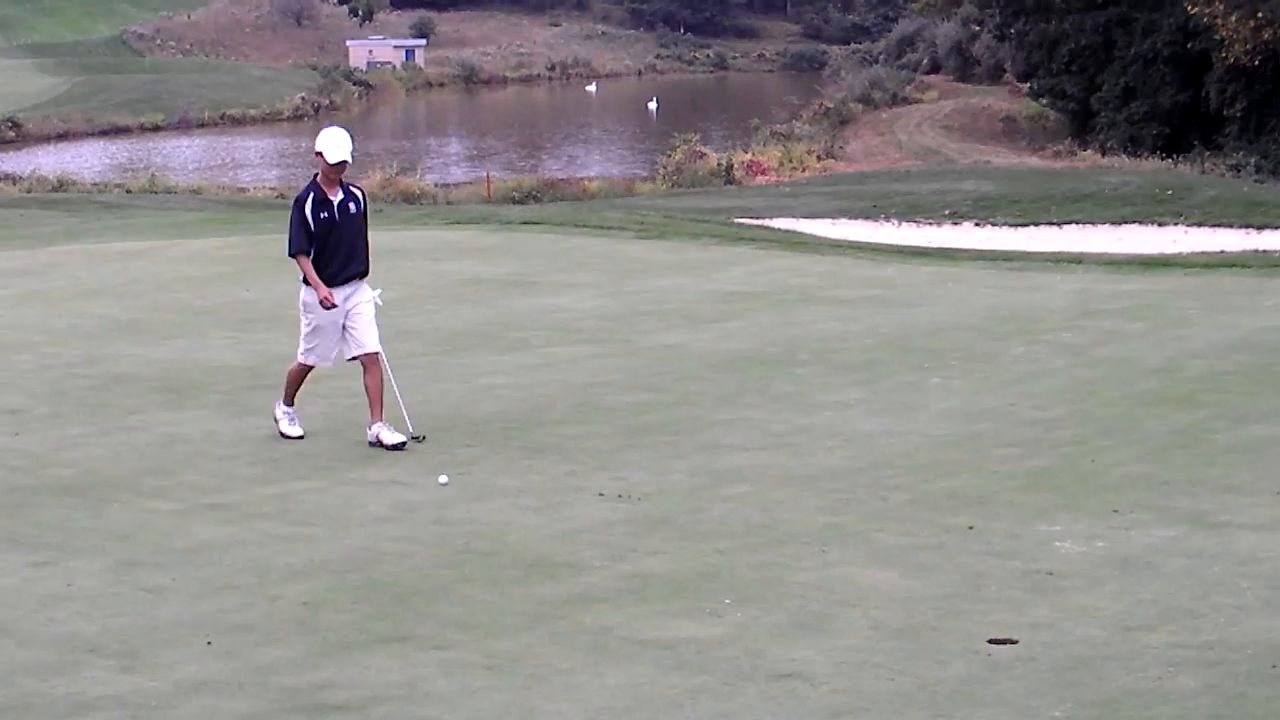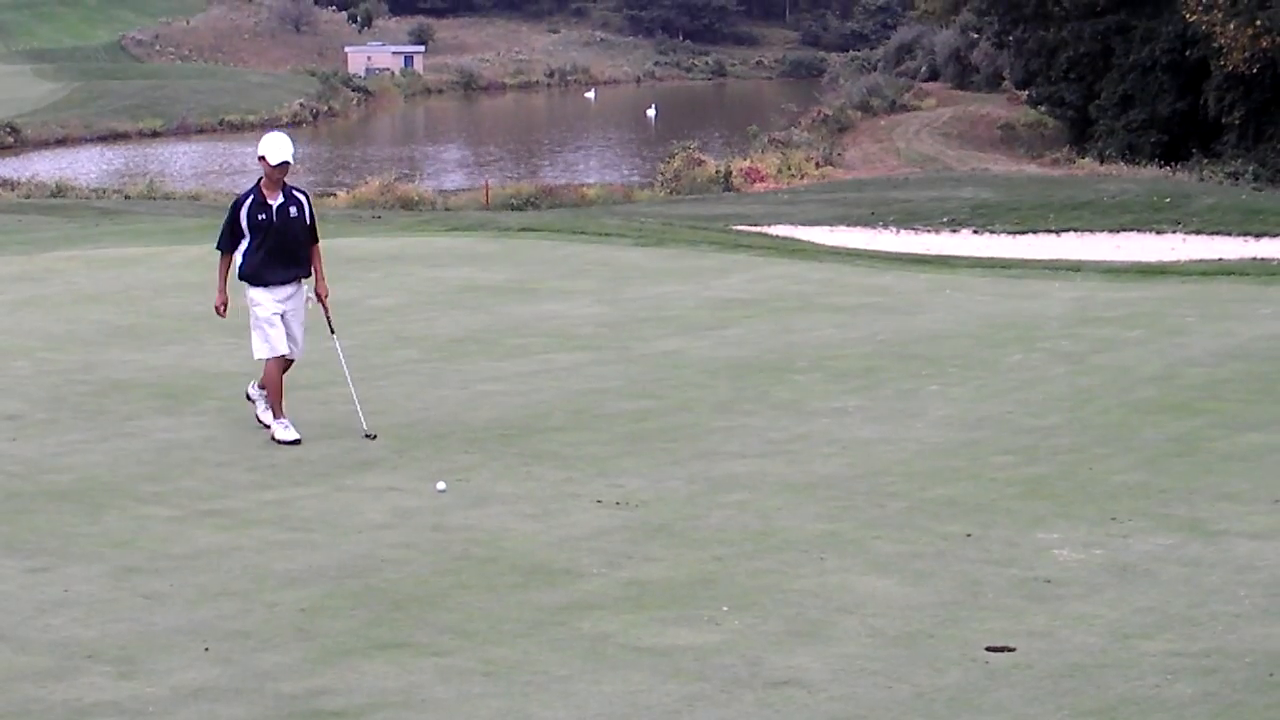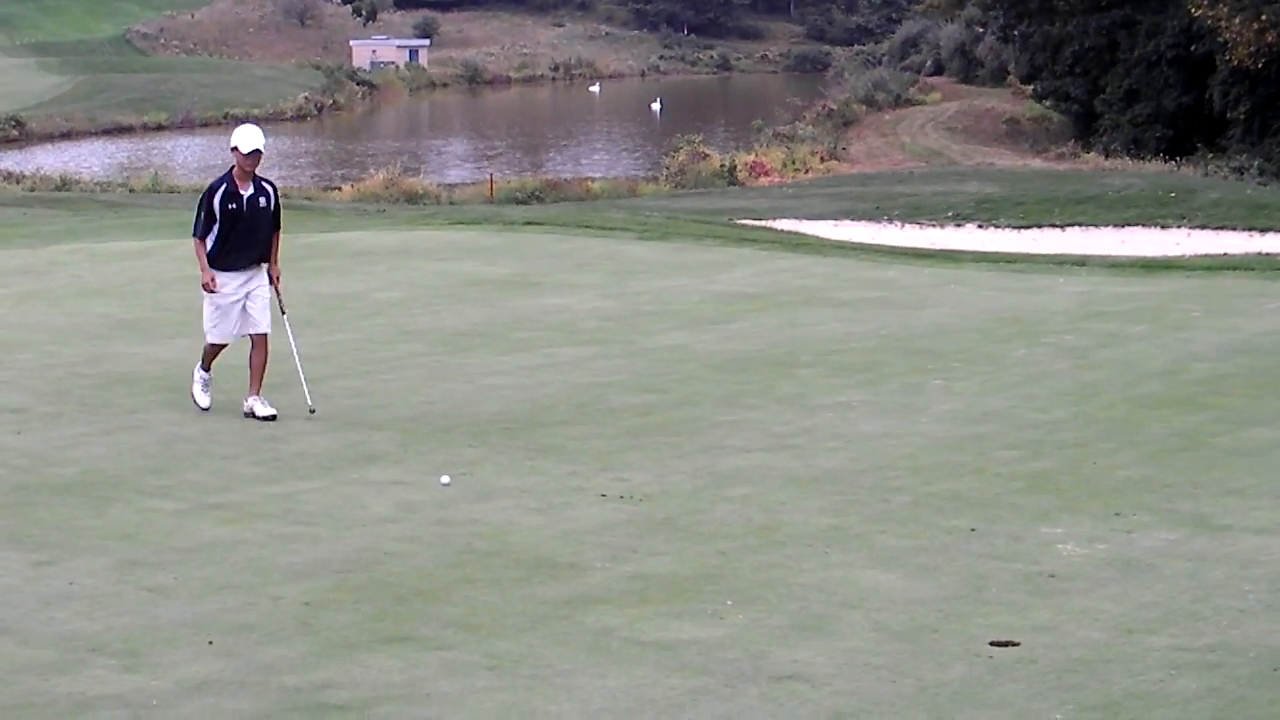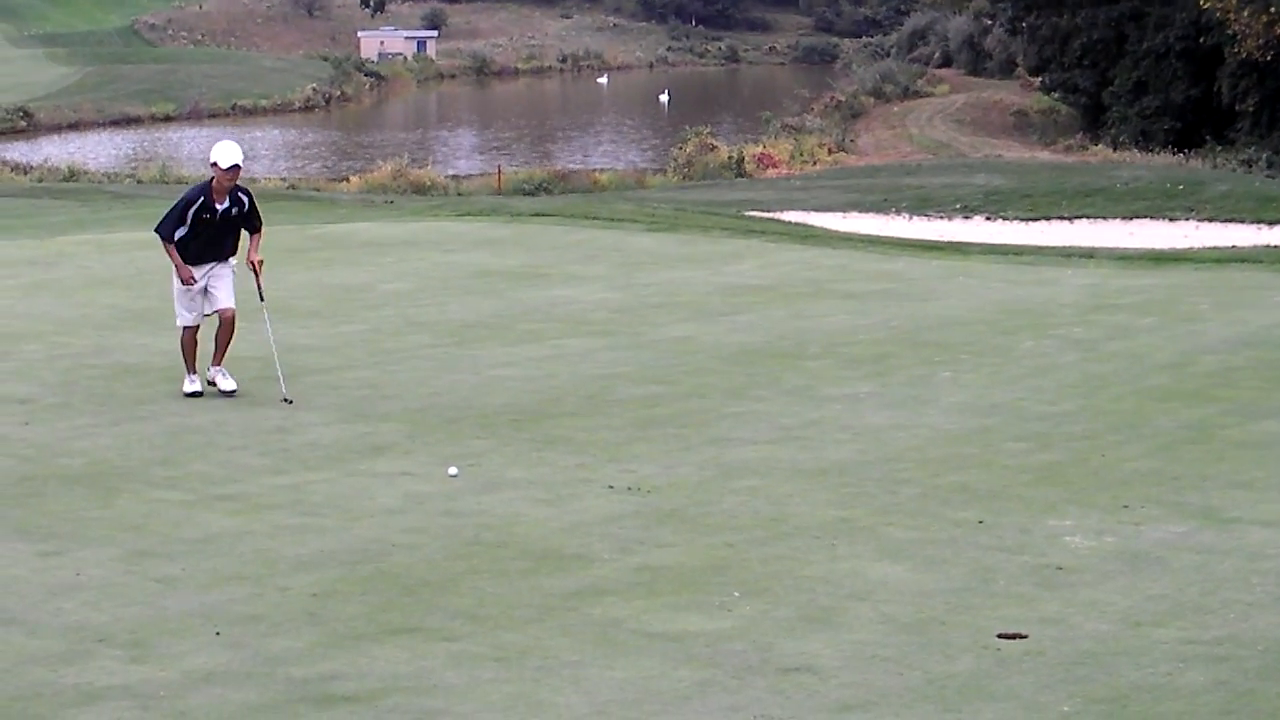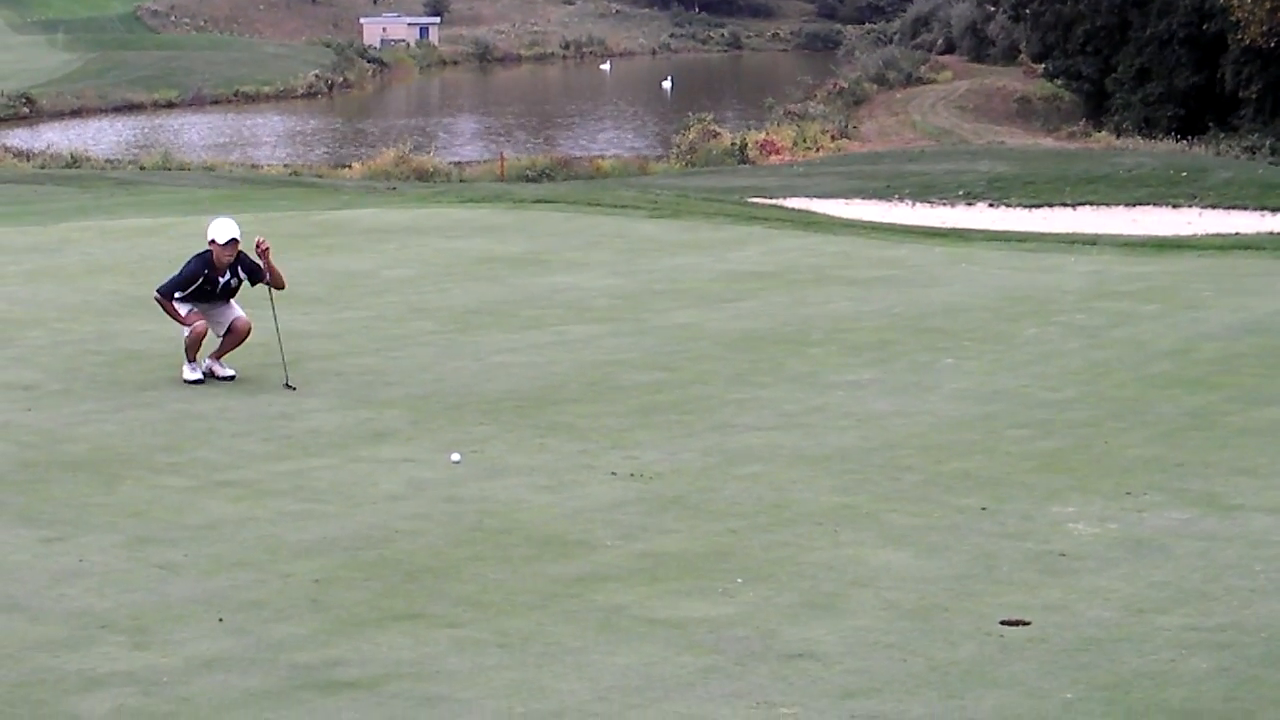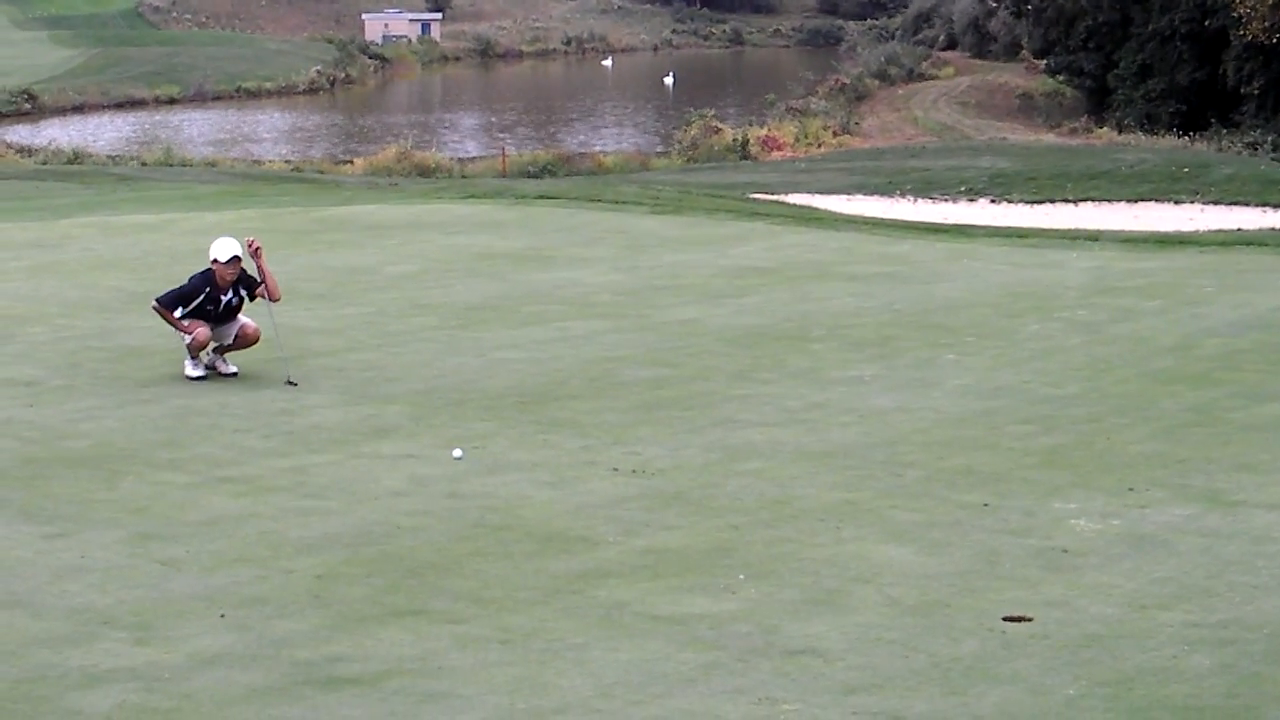
dt=0.5s
person 1, frame 1
left shoulder: (357, 196)
right shoulder: (305, 201)
right elbow: (300, 253)
left wrist: (364, 281)
right wrist: (319, 287)
left hip: (357, 289)
right hip: (323, 294)
left knee: (371, 356)
right knee: (309, 359)
left ankle: (377, 426)
right ankle: (285, 407)
person 1, frame 2
left shoulder: (300, 200)
right shoulder: (244, 204)
left elbow: (311, 242)
right elbow: (227, 250)
left wrist: (320, 280)
right wrist: (221, 291)
left hip: (294, 288)
right hip: (260, 290)
left knee: (289, 355)
right knee: (274, 354)
left ankle: (258, 389)
right ankle: (280, 422)
person 1, frame 3
left shoulder: (268, 190)
right shoulder: (216, 191)
left elbow: (274, 229)
right elbow: (200, 236)
left wrist: (273, 264)
right wrist: (205, 270)
left hip: (256, 274)
right hip: (223, 275)
left knee: (260, 336)
right knee: (220, 337)
left ankle: (254, 398)
right ankle: (202, 373)
person 1, frame 4
left shoulder: (243, 197)
right shoulder: (194, 198)
left elbow: (255, 227)
right elbow: (164, 234)
left wrist: (253, 250)
right wrist: (179, 267)
left hip: (220, 264)
right hip: (189, 266)
left knee: (227, 315)
right knee: (190, 324)
left ankle: (216, 368)
right ankle: (191, 376)
person 1, frame 5
left shoulder: (242, 263)
right shoulder: (197, 268)
left elbow: (279, 285)
right elbow: (160, 295)
left wrist: (267, 260)
right wrist: (183, 319)
left hip: (219, 302)
right hip: (188, 302)
left knee: (243, 326)
right knee: (200, 327)
left ankle: (213, 361)
right ankle: (190, 364)
person 1, frame 6
left shoulder: (242, 280)
right shoulder: (200, 285)
left elbow: (274, 296)
right elbow: (157, 305)
left wrist: (259, 261)
right wrist: (182, 328)
left hip: (224, 323)
right hip: (193, 322)
left knee: (252, 333)
right knee: (203, 336)
left ankle: (216, 356)
right ankle: (193, 360)
